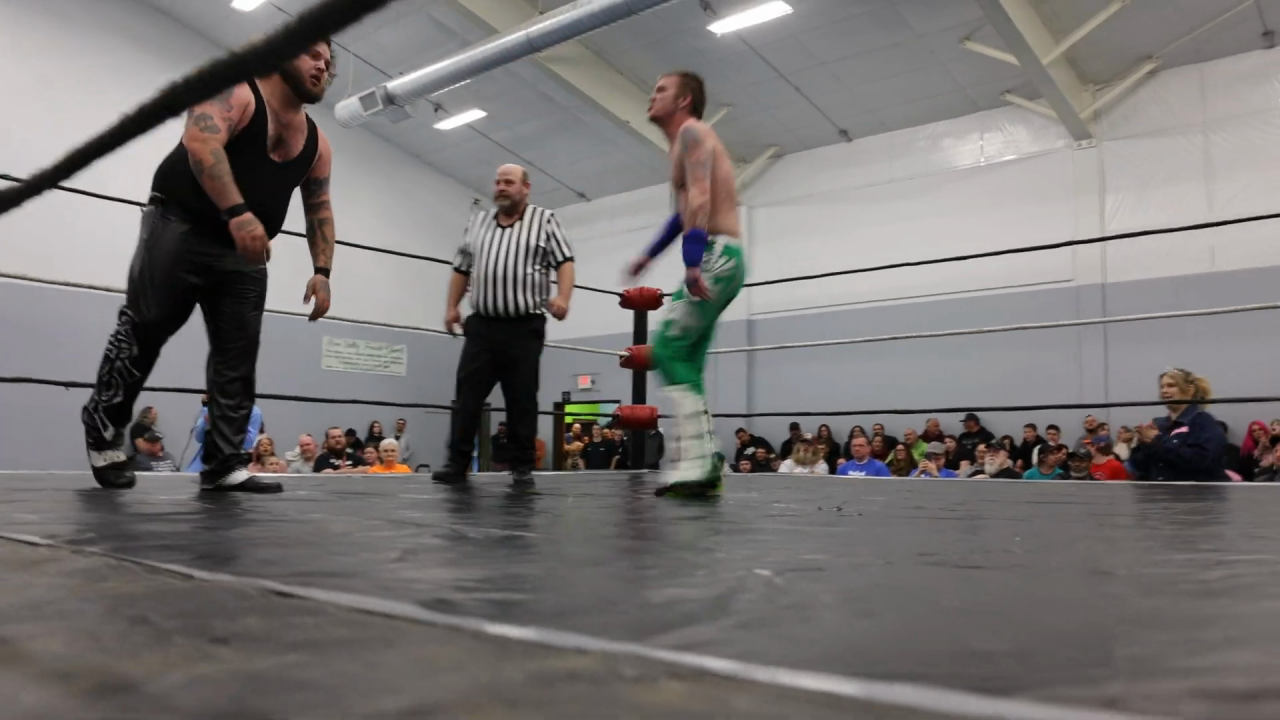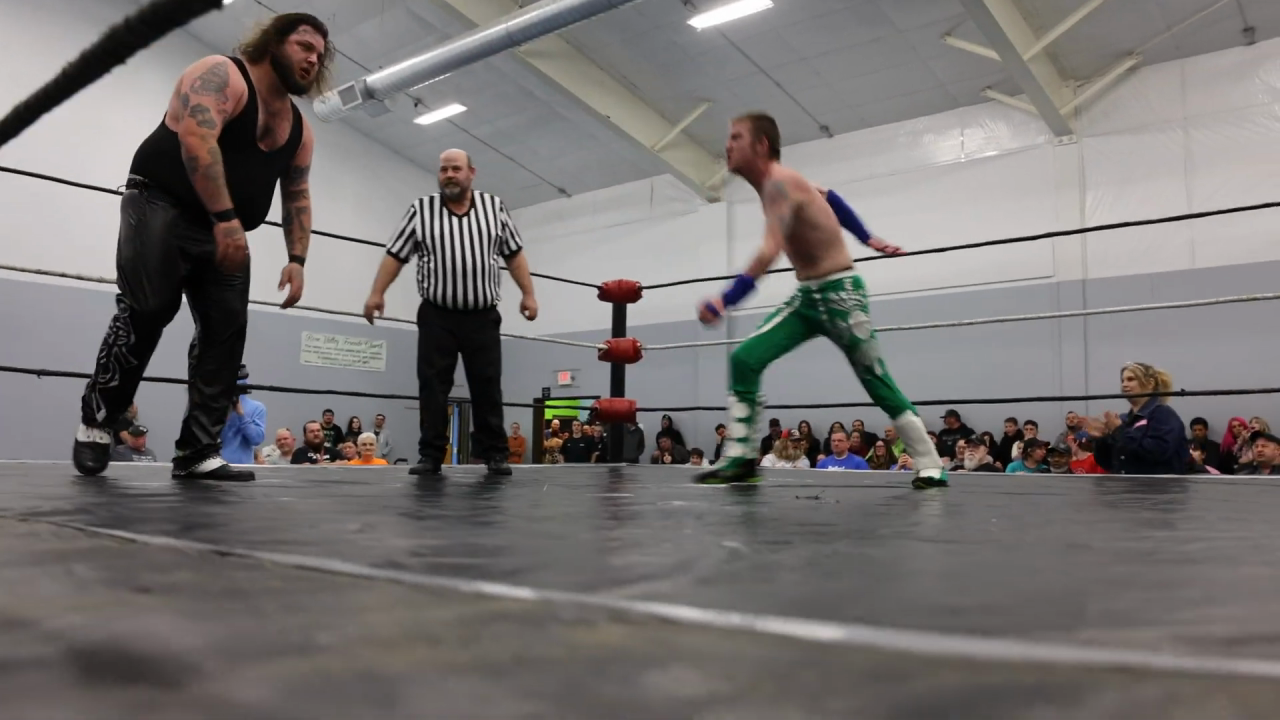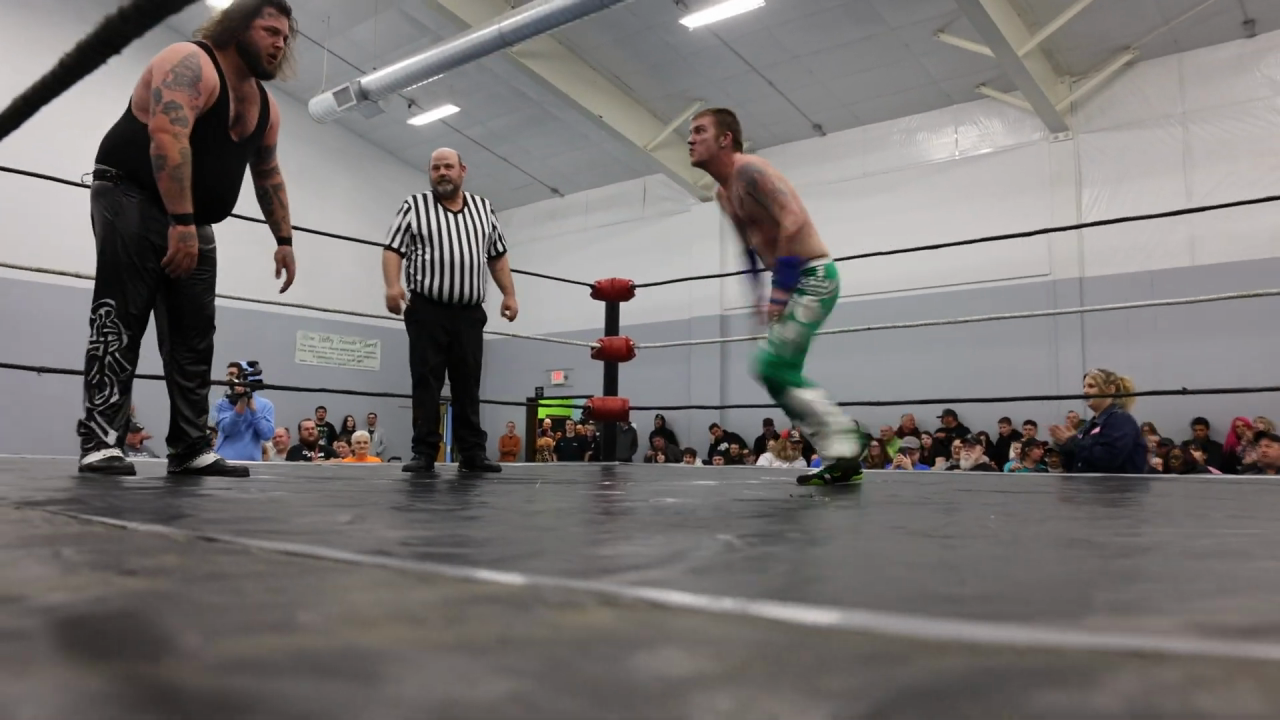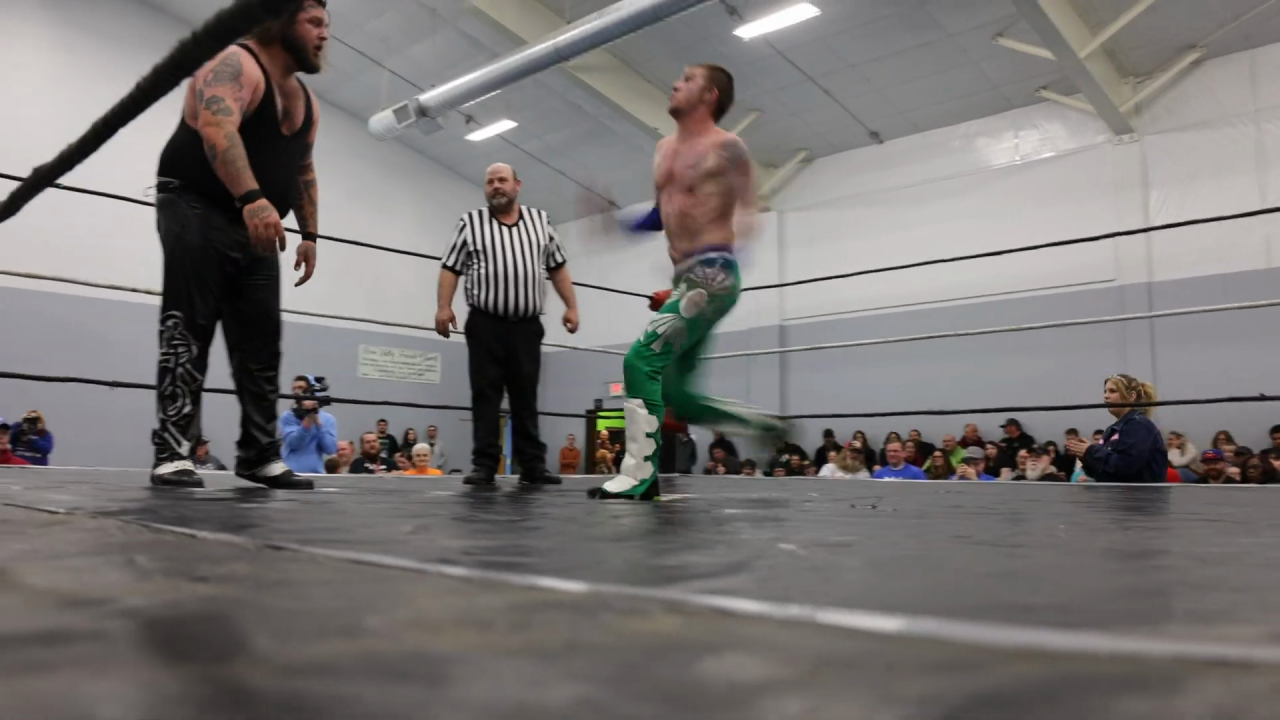
dt=0.4s
person 1, frame 1
left shoulder: (315, 141)
right shoulder: (235, 93)
left elbow: (320, 211)
right elbow: (202, 143)
left wrist: (322, 272)
right wrist: (237, 213)
left hip: (244, 253)
right hip: (181, 226)
left knee: (239, 353)
right knee: (144, 327)
left ankle: (225, 464)
right ankle: (103, 431)
person 1, frame 2
left shoulder: (298, 128)
right shoulder: (221, 76)
left elbow: (297, 198)
right elbow: (196, 138)
left wrist: (296, 260)
right wrist: (226, 218)
left hip: (227, 231)
right hip: (160, 207)
left knee: (225, 336)
right knee: (144, 312)
left ankle: (198, 451)
right ankle: (98, 418)
person 1, frame 3
left shoulder: (265, 107)
right shoulder: (190, 64)
left elbow: (269, 175)
right elbow: (168, 137)
left wrist: (284, 239)
right wrist: (180, 222)
left hip: (193, 222)
right hip: (132, 198)
left knee: (193, 330)
right knee: (123, 313)
left ankle: (190, 448)
right ankle: (100, 441)
person 1, frame 4
left shoulder: (306, 101)
right shoulder: (235, 64)
left elbow: (303, 171)
right elbow: (216, 128)
left wrist: (310, 234)
right wrist: (253, 199)
left hip: (253, 224)
right hip: (196, 210)
left knee: (260, 338)
right knee: (189, 328)
left ankle: (260, 454)
right ankle: (172, 454)
person 2, frame 1
left shoulder: (691, 132)
right shoulder: (683, 143)
left elbow: (699, 201)
left wrist: (693, 263)
right wrist: (649, 255)
left hip: (716, 259)
right hip: (708, 263)
left knee: (669, 353)
right knee: (686, 367)
left ankle: (696, 463)
right ankle: (697, 466)
person 2, frame 2
left shoulder: (778, 183)
right shoulder: (777, 182)
left elbow: (769, 252)
right elbow: (827, 196)
left wrist: (725, 299)
right wrist: (867, 238)
left hip: (840, 292)
right hip: (808, 295)
left knee: (878, 385)
right knee: (744, 362)
left ankle: (929, 463)
right ankle: (740, 459)
person 2, frame 3
left shoulder: (748, 169)
right shoulder: (724, 190)
left elbow: (794, 223)
left wrist: (783, 289)
right wrist: (756, 292)
left hip: (813, 279)
right hip: (784, 283)
left knee: (771, 366)
right knee: (775, 378)
left ankle: (842, 438)
right ankle: (842, 459)
person 2, frame 4
left shoulder: (726, 146)
right shoulder: (667, 147)
left elbow: (745, 212)
left wrist: (726, 254)
left hip: (711, 276)
right hip: (686, 279)
left knee: (640, 361)
right knee: (679, 399)
left ankle: (639, 474)
right ankle: (767, 426)
person 3, frame 1
left shoulder: (544, 220)
right shoulder: (478, 223)
left elbow: (564, 262)
right elbow: (462, 269)
left wrist: (562, 296)
right wrist: (451, 306)
left hip: (524, 326)
right hip: (481, 325)
left knee: (521, 395)
right knee: (469, 388)
left ankle: (522, 465)
right ankle: (458, 461)
person 3, frame 2
left shoulder: (494, 207)
right shoulder: (420, 209)
left elbow: (514, 254)
right elbow: (395, 254)
left wrist: (528, 293)
right wrist: (377, 292)
left hip: (482, 316)
right hip: (437, 316)
left knee: (487, 384)
right knee: (433, 384)
left ankle: (495, 454)
right ankle: (431, 456)
person 3, frame 3
left shoulder: (483, 208)
right shoulder: (414, 206)
left elbow: (497, 256)
right elbow: (393, 249)
left wrist: (509, 294)
right wrist: (393, 284)
left hip: (470, 313)
right hip: (427, 311)
left knee: (468, 384)
right knee: (426, 380)
left ankle: (473, 452)
right ankle: (424, 452)
person 3, frame 4
left shoulder: (540, 220)
right shoulder: (470, 222)
left elbow: (558, 268)
right elbow: (450, 268)
left wrist: (571, 305)
right wrist: (444, 306)
left hip: (526, 326)
right hip: (485, 324)
left knee: (526, 395)
right knee: (485, 393)
left ankle: (533, 465)
right ankle: (484, 464)
